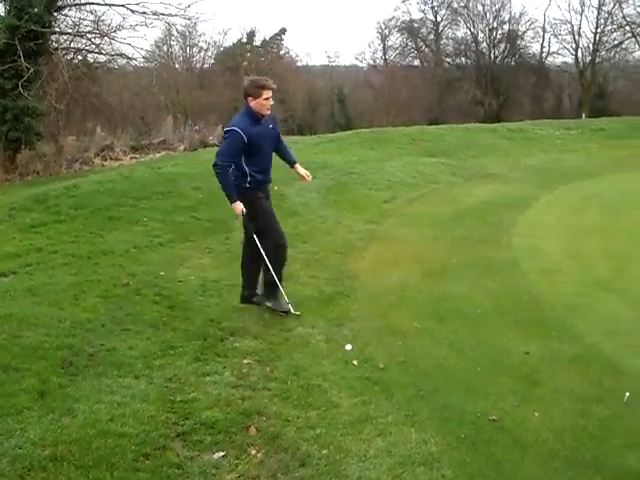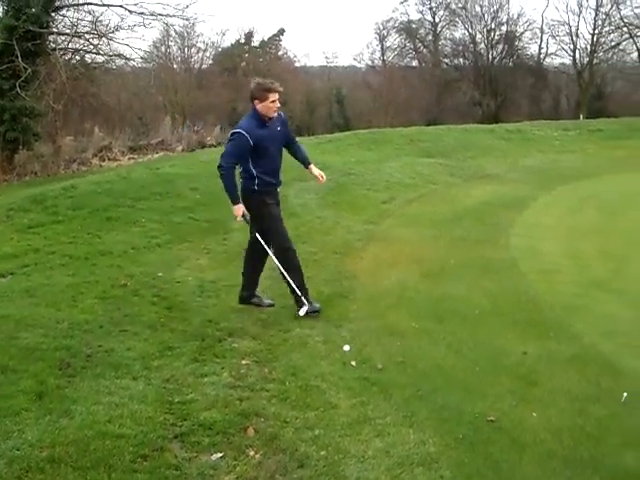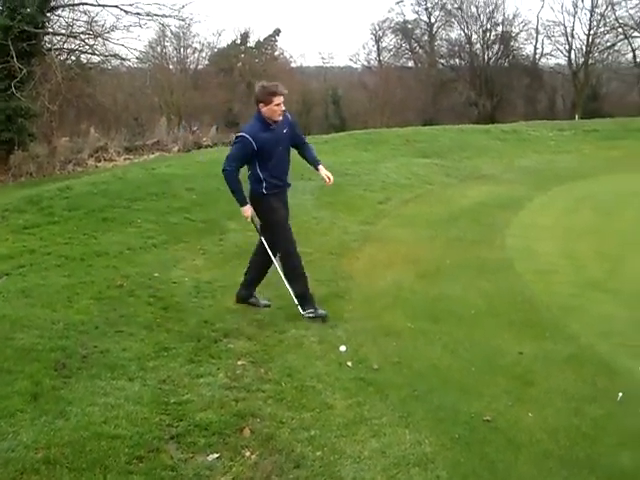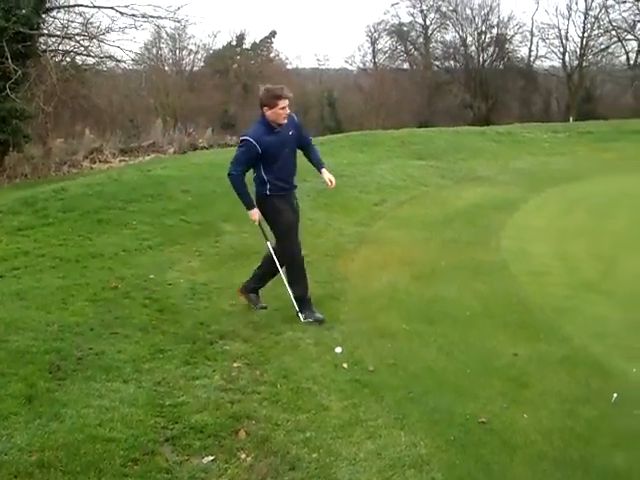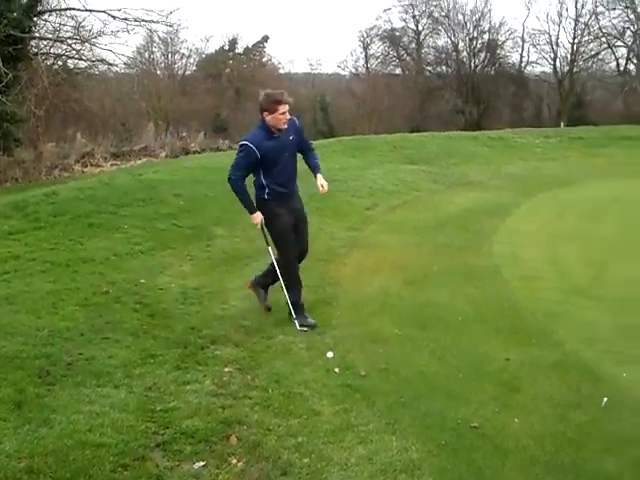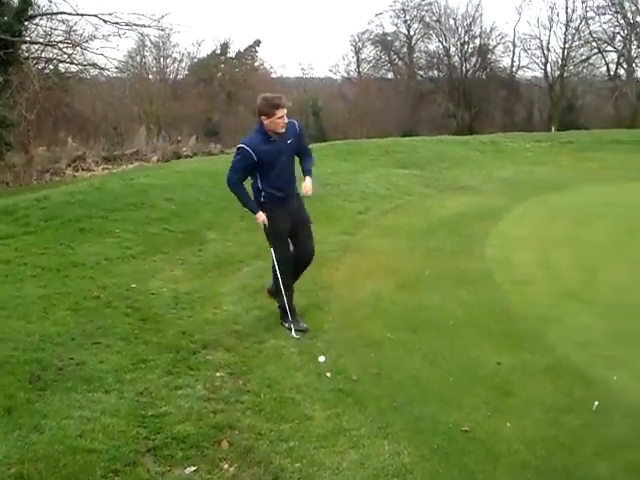
dt=0.1s
person 1, frame 1
left shoulder: (267, 119)
right shoulder: (238, 129)
left elbow: (278, 143)
right elbow: (220, 165)
left wrist: (295, 165)
right wrist: (233, 199)
left hip: (261, 188)
right hip: (248, 193)
left knee: (255, 242)
right knee: (277, 241)
left ankle: (249, 292)
right ankle: (272, 294)
person 1, frame 2
left shoulder: (278, 119)
right shoulder: (245, 132)
left elbow: (291, 143)
right elbow: (225, 166)
left wrist: (310, 165)
right wrist: (236, 202)
left hip: (270, 191)
right hip: (257, 195)
left knee: (259, 243)
right knee: (283, 246)
left ankle: (248, 293)
right ankle: (302, 299)
person 1, frame 3
left shoulder: (286, 121)
right shoulder: (249, 135)
left elbow: (301, 144)
right elbow: (229, 170)
left wrist: (319, 166)
right wrist: (243, 203)
left hip: (280, 193)
right hip: (266, 198)
left knee: (268, 246)
right knee: (289, 250)
left ankle: (245, 292)
right ankle: (307, 304)
person 1, frame 4
left shoulder: (291, 122)
right shoulder: (254, 139)
left elbow: (307, 146)
right elbow: (235, 173)
left wrist: (322, 168)
right wrist: (250, 207)
left hip: (289, 194)
right hip: (272, 200)
left knee: (283, 249)
right knee: (292, 252)
left ankle: (250, 287)
right ankle: (303, 305)
person 1, frame 5
left shoulder: (293, 125)
right shoulder: (253, 143)
left elbow: (307, 149)
right elbow: (235, 178)
left wrist: (317, 174)
right wrist: (252, 210)
left hip: (293, 197)
right hip: (272, 204)
left knee: (301, 249)
right knee: (289, 256)
left ankle: (261, 283)
right ankle: (296, 310)
person 1, frame 6
left shoulder: (293, 128)
right shoulder: (250, 147)
left elbow: (306, 153)
right elbow: (234, 182)
left wrist: (308, 176)
right wrist: (254, 210)
left hip: (294, 200)
right hip: (270, 207)
left knee: (306, 253)
right knee: (282, 259)
left ankle: (277, 289)
right ankle: (287, 314)
